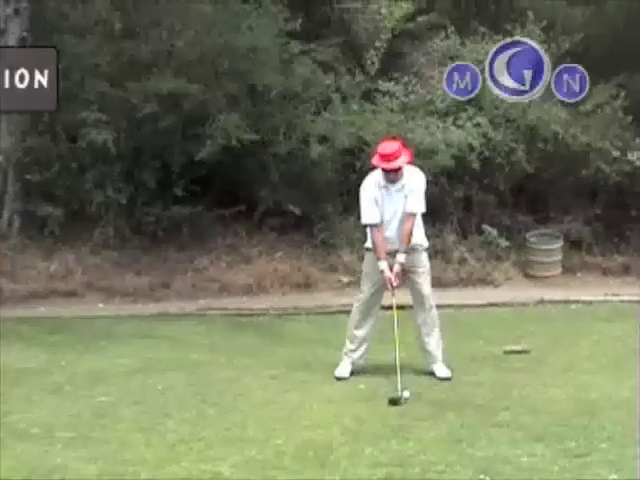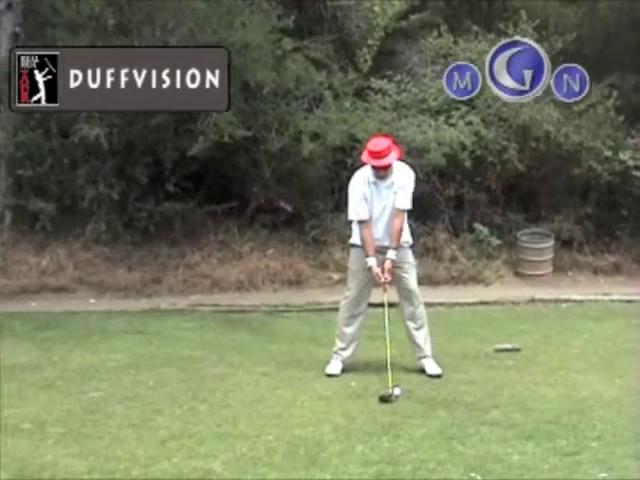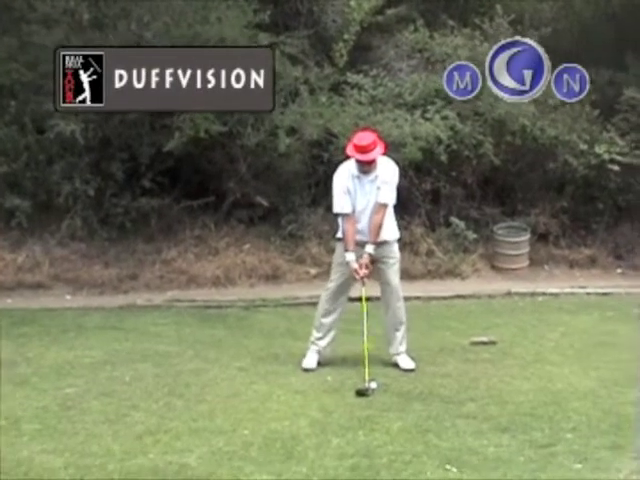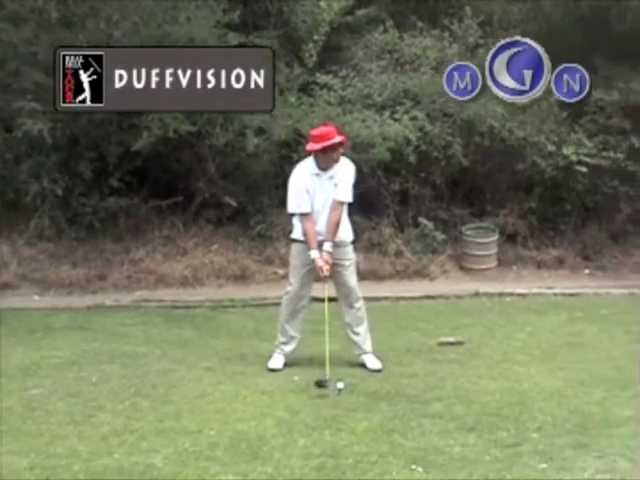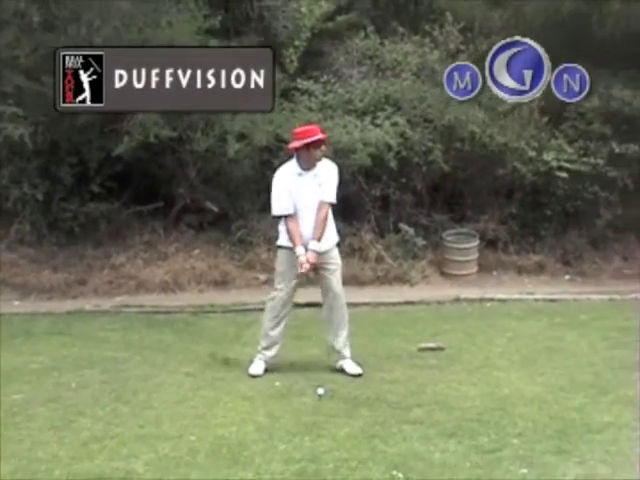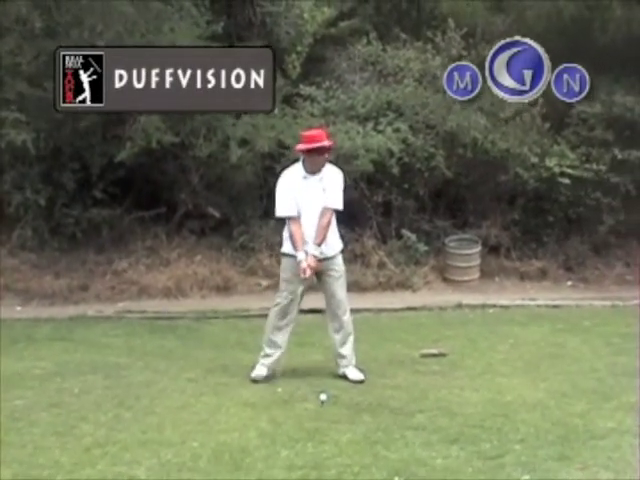
dt=0.7s
person 1, frame 1
left shoulder: (416, 177)
right shoulder: (369, 185)
left elbow: (409, 221)
right elbow: (375, 228)
left wrist: (400, 260)
right wrist: (384, 266)
left hip: (413, 249)
right hip: (378, 250)
left knee: (425, 302)
right knee: (365, 303)
left ankle: (436, 360)
right ankle: (349, 359)
person 1, frame 2
left shoulder: (405, 174)
right shoulder: (358, 181)
left elbow: (398, 217)
right elbow: (364, 225)
left wrist: (391, 256)
right wrist: (372, 262)
left hip: (398, 246)
right hip: (364, 247)
left knee: (412, 298)
right knee: (352, 300)
left ankle: (425, 356)
right ankle: (339, 356)
person 1, frame 3
left shoulder: (389, 169)
right shoulder: (342, 174)
left elbow: (380, 212)
right elbow: (347, 218)
left wrist: (370, 251)
right wrist: (351, 256)
left hip: (384, 240)
right hip: (351, 240)
left knee: (393, 294)
right knee: (333, 292)
left ankle: (399, 351)
right ankle: (315, 348)
person 1, frame 4
left shoulder: (346, 168)
right shoulder: (300, 174)
left elbow: (337, 210)
right elbow: (305, 218)
left wrist: (328, 249)
right wrist: (315, 254)
left hip: (339, 241)
right hip: (305, 242)
left knee: (352, 294)
right knee: (295, 295)
left ankle: (365, 351)
right ankle: (282, 350)
person 1, frame 5
left shoulder: (329, 169)
right shoulder: (283, 176)
left elbow: (323, 210)
right elbow: (289, 219)
left wrist: (313, 248)
right wrist: (300, 252)
left hip: (325, 246)
right hip: (291, 246)
left knee: (336, 298)
right knee: (279, 300)
left ankle: (343, 356)
right ankle: (264, 356)
person 1, frame 6
left shoulder: (334, 175)
right shoulder: (288, 179)
left elbow: (326, 215)
right elbow: (292, 221)
left wrist: (314, 252)
right wrist: (301, 256)
left hip: (328, 252)
right hip: (295, 253)
left knee: (339, 307)
right knee: (283, 307)
left ankle: (347, 363)
right ankle: (266, 362)
